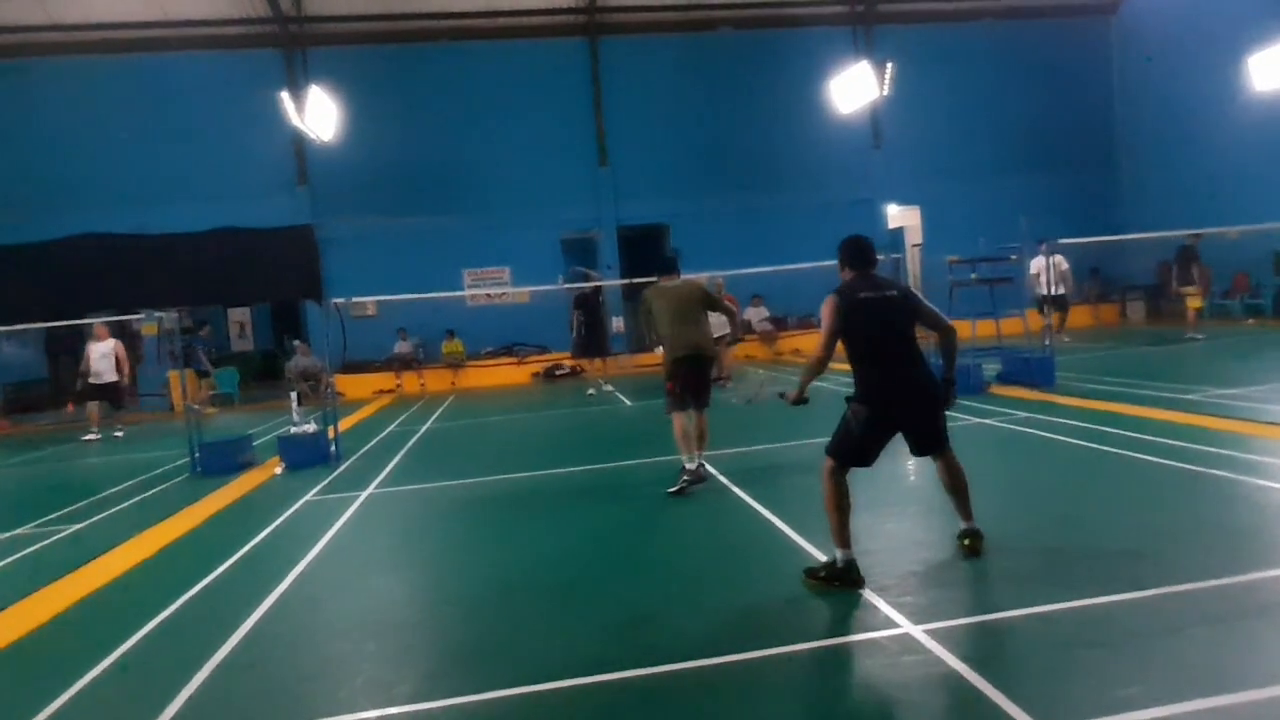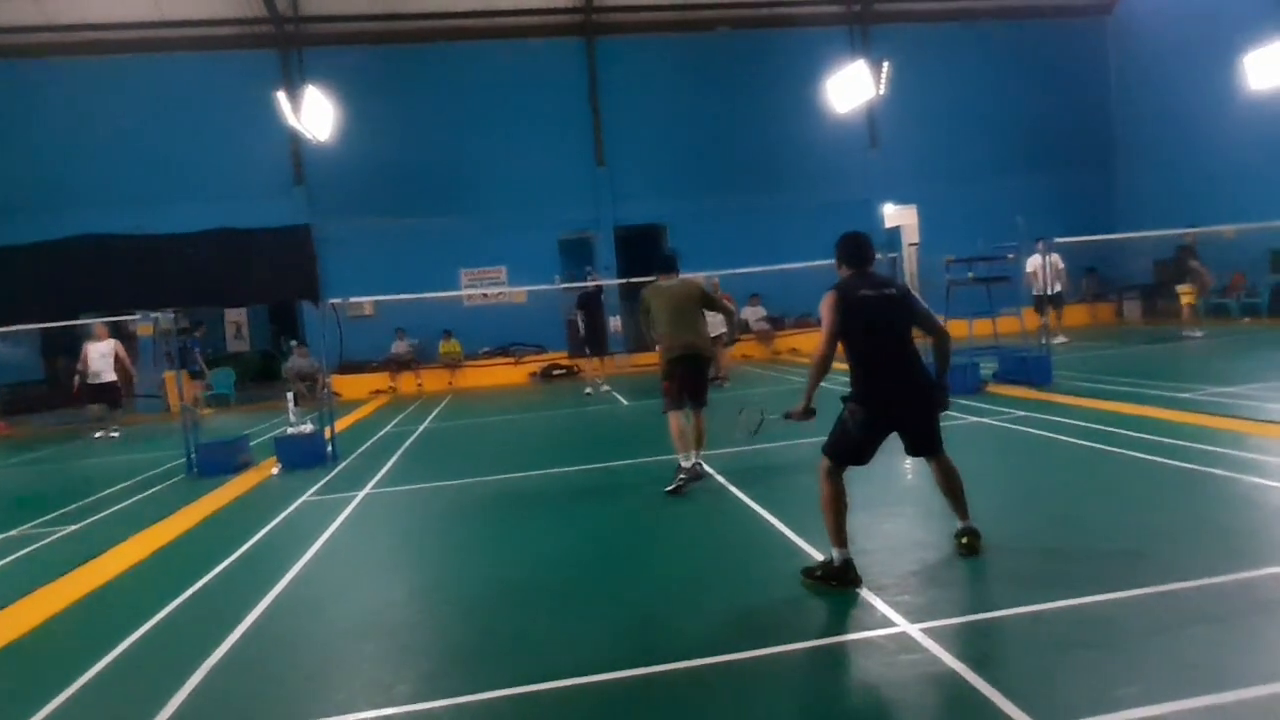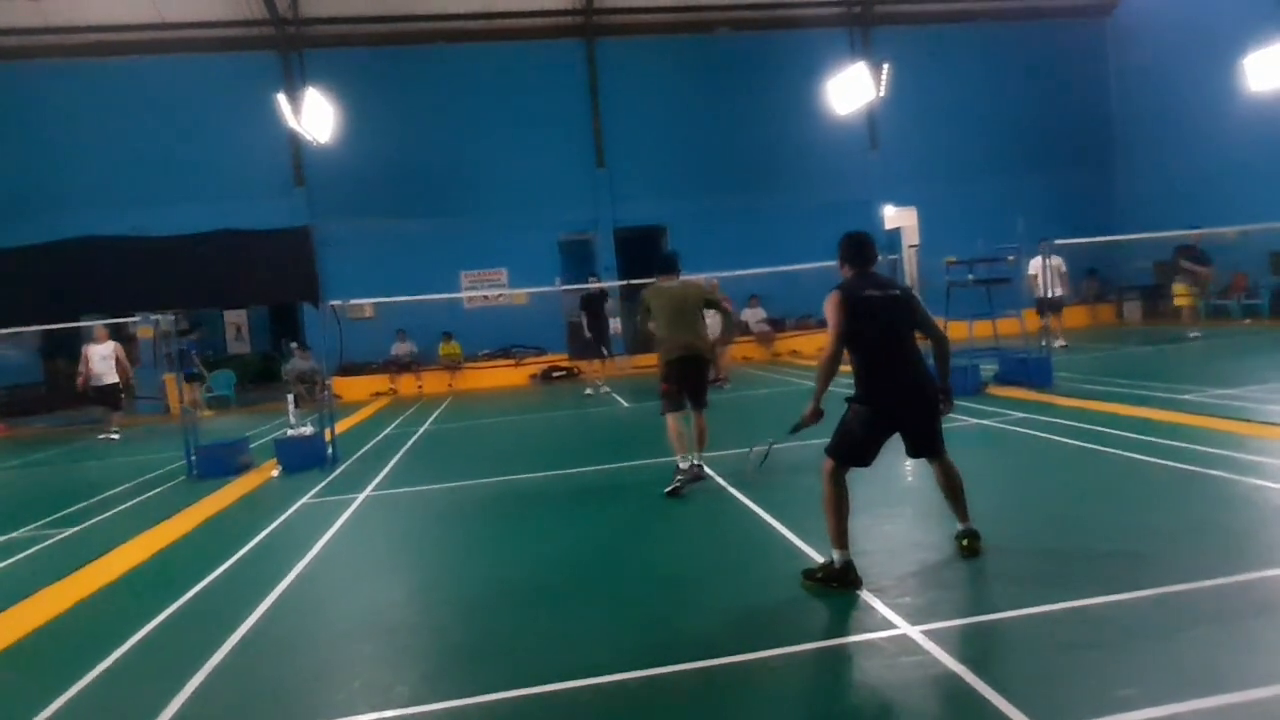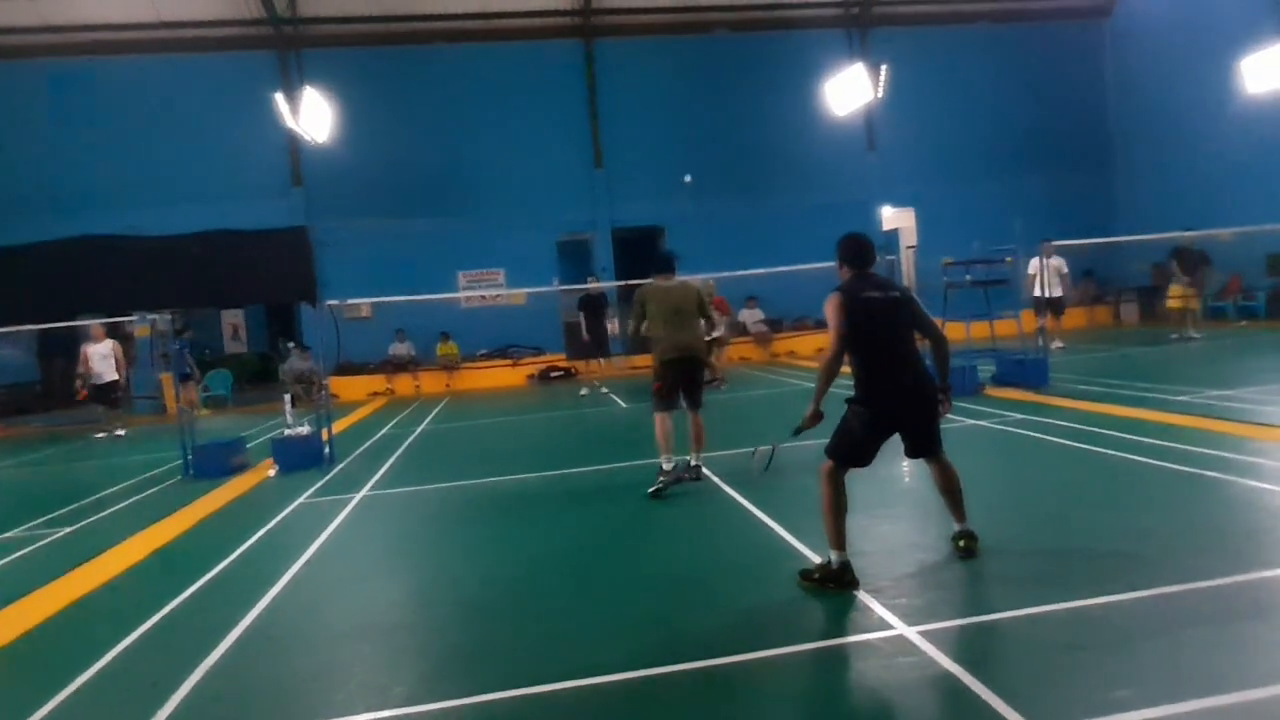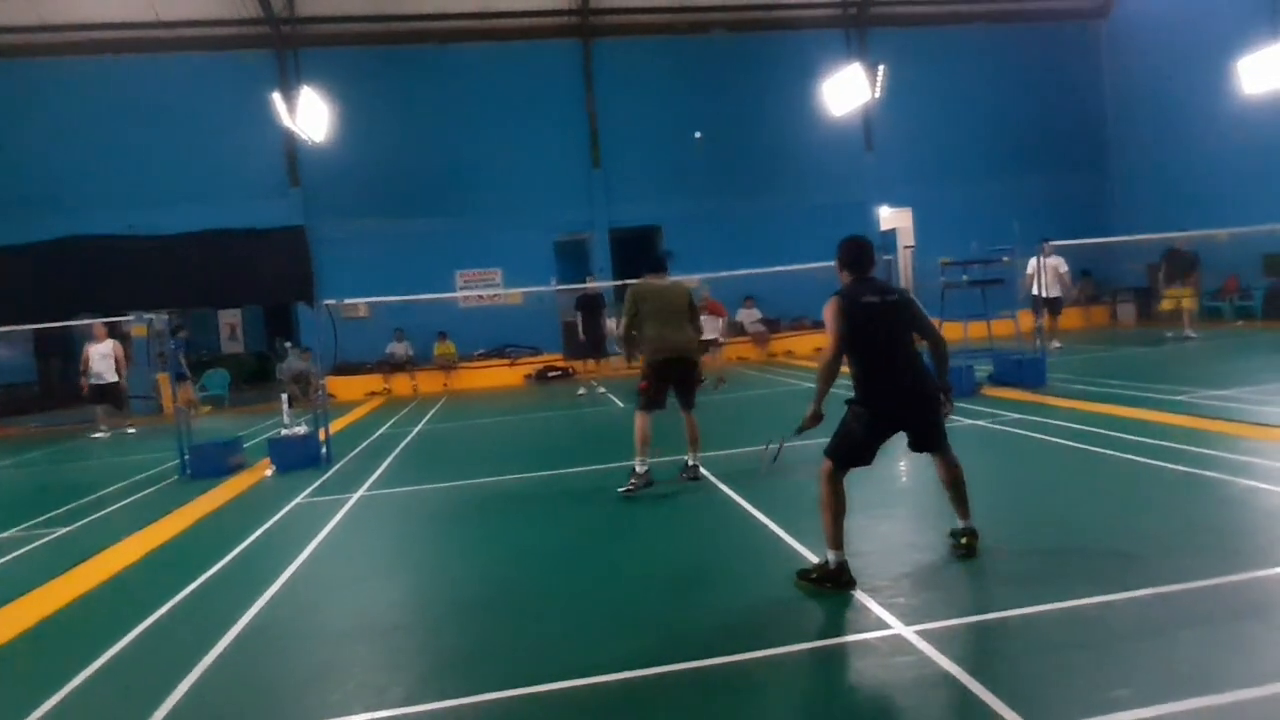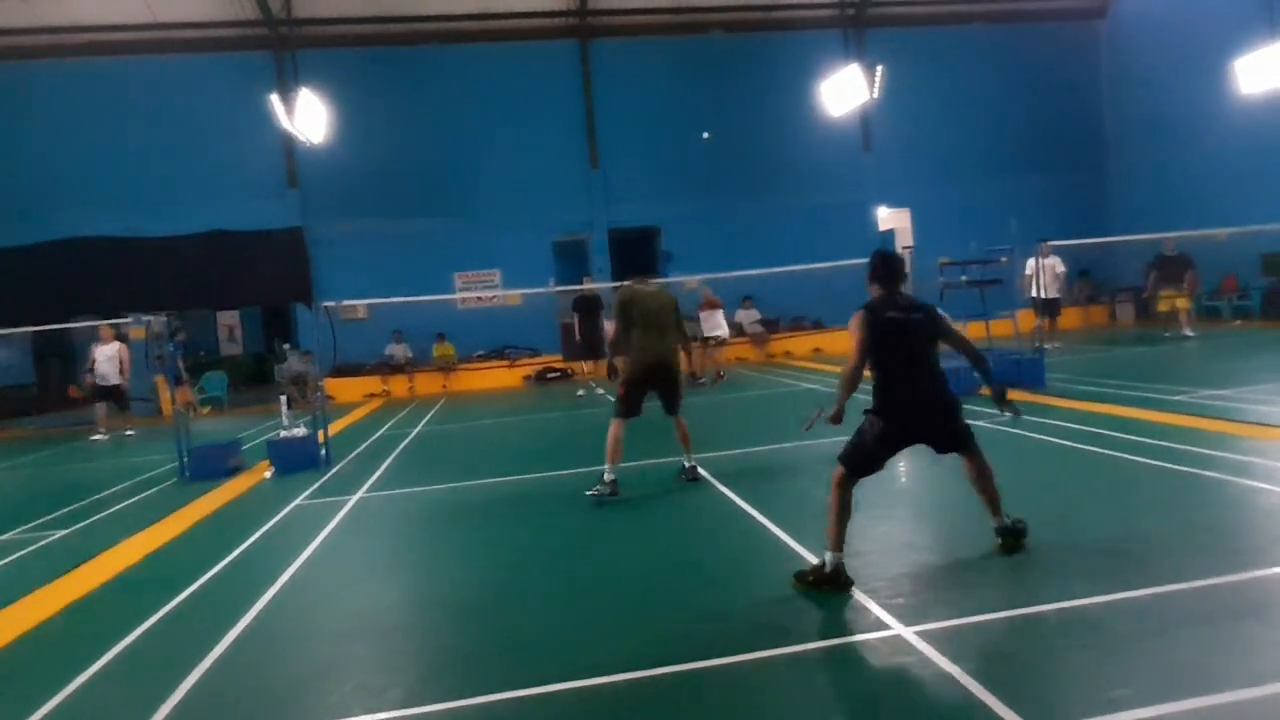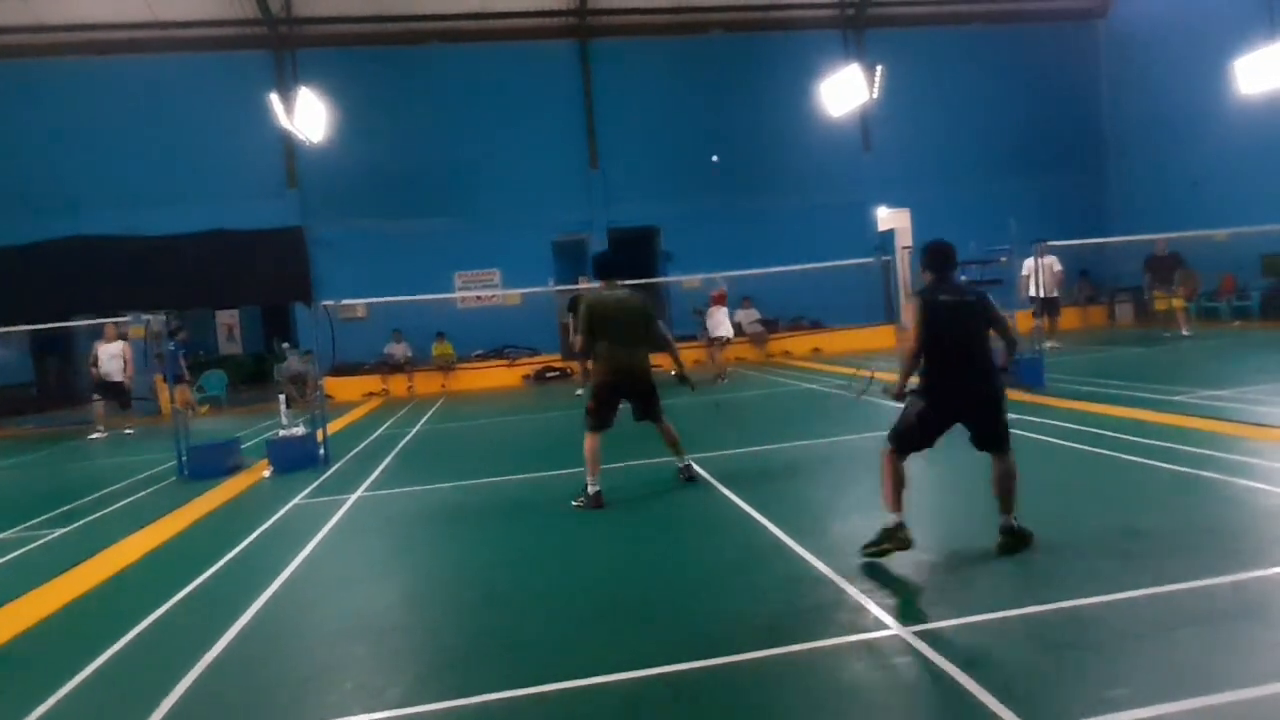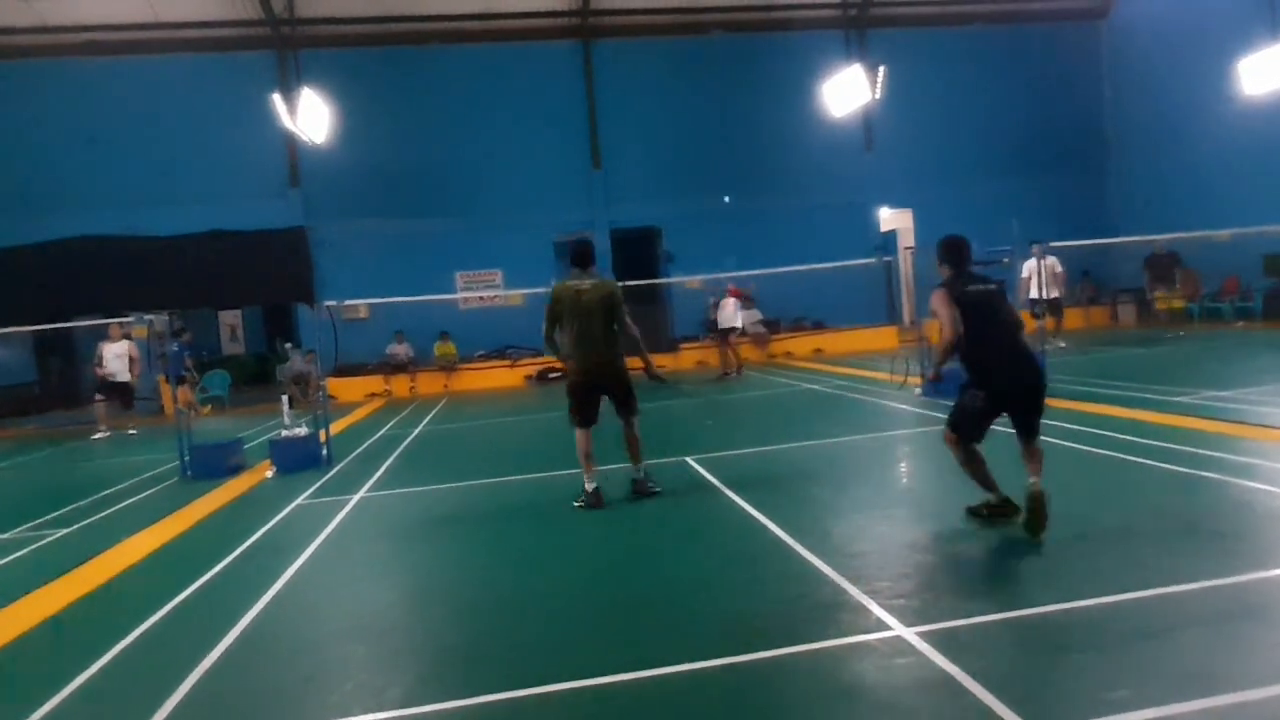
dt=0.2s
person 1, frame 1
left shoulder: (837, 300)
right shoulder: (903, 292)
left elbow: (823, 356)
right elbow: (947, 331)
left wrist: (799, 388)
right wrist: (947, 380)
left hip: (874, 399)
right hip: (921, 391)
left knee: (833, 470)
right knee: (943, 455)
left ankle: (843, 564)
right ankle: (969, 531)
person 1, frame 2
left shoulder: (835, 297)
right shoulder: (899, 290)
left elbow: (826, 354)
right elbow: (941, 336)
left wrist: (806, 400)
right wrist: (939, 384)
left hip: (871, 398)
right hip: (916, 391)
left knee: (830, 469)
right knee: (937, 457)
left ankle: (840, 563)
right ankle: (967, 531)
person 1, frame 3
left shoulder: (840, 297)
right shoulder: (901, 292)
left elbow: (834, 352)
right elbow: (939, 339)
left wrist: (815, 402)
right wrist: (943, 385)
left hip: (874, 398)
right hip: (919, 391)
left knee: (833, 470)
right knee: (938, 458)
left ankle: (841, 564)
right ankle: (967, 532)
person 1, frame 4
left shoulder: (839, 298)
right shoulder: (900, 293)
left elbow: (835, 353)
right elbow: (938, 340)
left wrist: (816, 404)
right wrist: (942, 386)
left hip: (874, 399)
right hip: (919, 392)
left knee: (831, 471)
right knee: (936, 458)
left ankle: (838, 565)
right ankle: (964, 533)
person 1, frame 5
left shoulder: (838, 303)
right shoulder: (900, 295)
left elbow: (833, 357)
right elbow: (937, 341)
left wrist: (816, 406)
right wrist: (942, 385)
left hip: (875, 400)
right hip: (920, 392)
left knee: (830, 472)
right knee: (942, 453)
left ankle: (835, 565)
right ankle: (965, 531)
person 1, frame 6
left shoulder: (865, 317)
right shoulder: (928, 312)
left elbow: (855, 368)
right elbow: (972, 353)
left wrist: (839, 407)
right wrist: (997, 391)
left hip: (890, 412)
right hip: (938, 405)
left knee: (842, 479)
right knee: (972, 455)
left ankle: (832, 566)
right ankle: (1004, 527)
person 1, frame 7
left shoulder: (922, 299)
right shoulder: (979, 297)
left elbow: (916, 347)
right elbow: (1010, 339)
left wrist: (901, 384)
left hip: (937, 393)
right hip: (984, 389)
left knee: (893, 454)
right knee: (1002, 454)
left ankle: (894, 527)
right ankle: (1009, 528)
person 1, frame 8
left shoulder: (943, 293)
right shoulder: (992, 287)
left elbow: (953, 335)
left wrist: (936, 368)
left hip: (989, 379)
right hip: (1028, 371)
left knee: (955, 438)
right knee: (1028, 439)
left ankle: (998, 502)
right ankle: (1034, 491)
person 2, frame 1
left shoulder: (650, 294)
right shoulder: (696, 287)
left elbow: (651, 330)
right elbow: (730, 310)
left wrist: (660, 342)
right wrist: (735, 334)
left hip: (677, 353)
right hip: (704, 350)
left knee: (679, 411)
right knee: (699, 409)
left ankle: (691, 467)
right ankle: (697, 462)
person 2, frame 2
left shoulder: (648, 293)
right shoulder: (694, 286)
left elbow: (648, 327)
right elbow: (728, 310)
left hip: (673, 353)
right hip: (701, 351)
left knee: (675, 411)
right knee: (697, 409)
left ankle: (686, 465)
right ankle: (695, 462)
person 2, frame 3
left shoulder: (648, 294)
right shoulder: (696, 288)
left elbow: (644, 325)
right elbow: (726, 310)
right wrist: (725, 334)
left hip: (672, 354)
right hip: (700, 352)
left knee: (672, 412)
right knee: (698, 410)
left ankle: (684, 467)
right ankle: (696, 463)
person 2, frame 4
left shoulder: (644, 292)
right shoulder: (691, 289)
left elbow: (633, 330)
right elbow: (709, 322)
left wrist: (647, 328)
left hip: (667, 354)
right hip: (695, 352)
left knee: (662, 412)
right knee: (694, 410)
left ankle: (668, 468)
right ankle: (695, 464)
person 2, frame 5
left shoulder: (637, 290)
right shoulder: (683, 289)
left elbow: (625, 330)
right elbow: (697, 329)
left hip: (657, 355)
right hip: (687, 354)
left knee: (643, 412)
right knee: (688, 411)
left ankle: (641, 470)
right ankle: (693, 464)
person 2, frame 6
left shoulder: (625, 294)
right shoulder: (668, 297)
left elbow: (616, 335)
right elbow: (683, 336)
left wrist: (611, 358)
right wrist: (690, 363)
left hip: (638, 364)
right hip: (668, 362)
left knee: (619, 420)
right knee: (676, 415)
left ankle: (608, 480)
right ankle: (690, 465)
person 2, frame 7
left shoulder: (591, 302)
right shoulder: (638, 299)
left elbow: (581, 346)
right elbow: (663, 335)
right wrist: (680, 367)
left hip: (606, 374)
right hip: (639, 371)
left knee: (593, 432)
right knee: (660, 420)
left ankle: (593, 491)
right ankle: (685, 465)
person 2, frame 8
left shoulder: (559, 292)
right shoulder: (609, 288)
left elbow: (548, 334)
right elbow: (628, 328)
left wrist: (562, 357)
right wrist: (647, 362)
left hip: (579, 368)
right hip: (612, 365)
left knee: (582, 429)
right knee: (629, 420)
left ankle: (591, 489)
right ankle: (639, 478)
